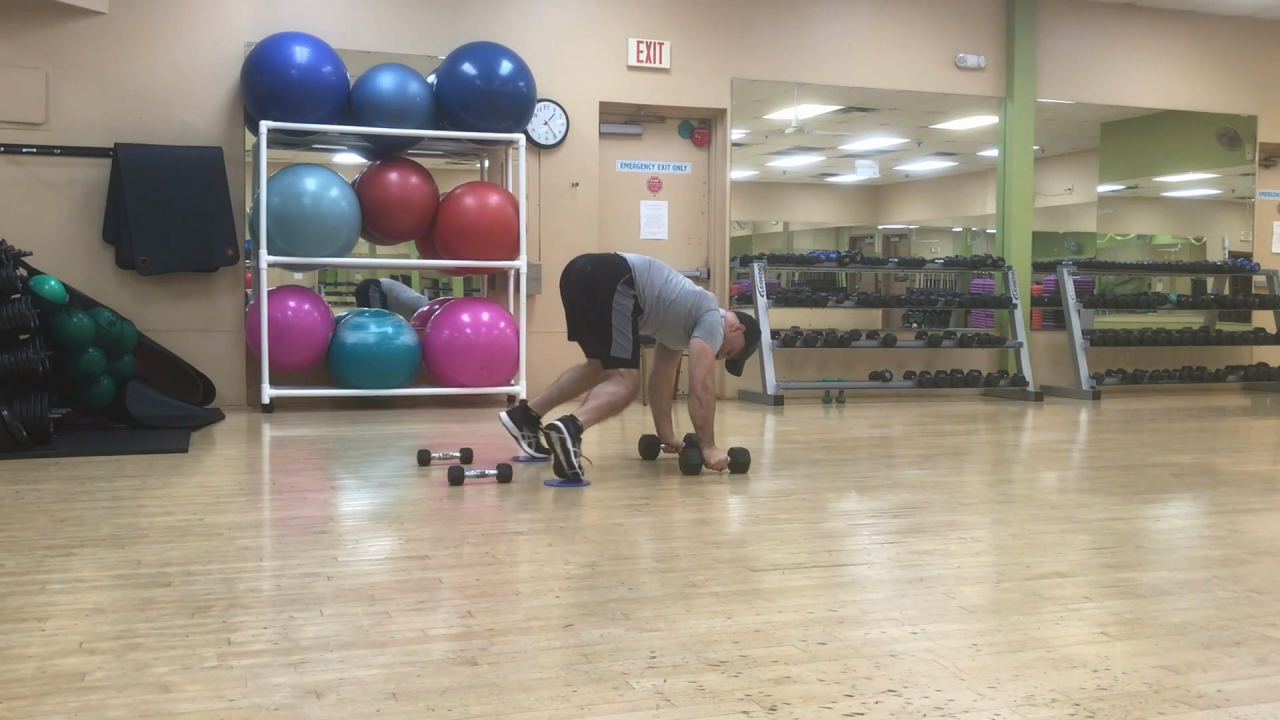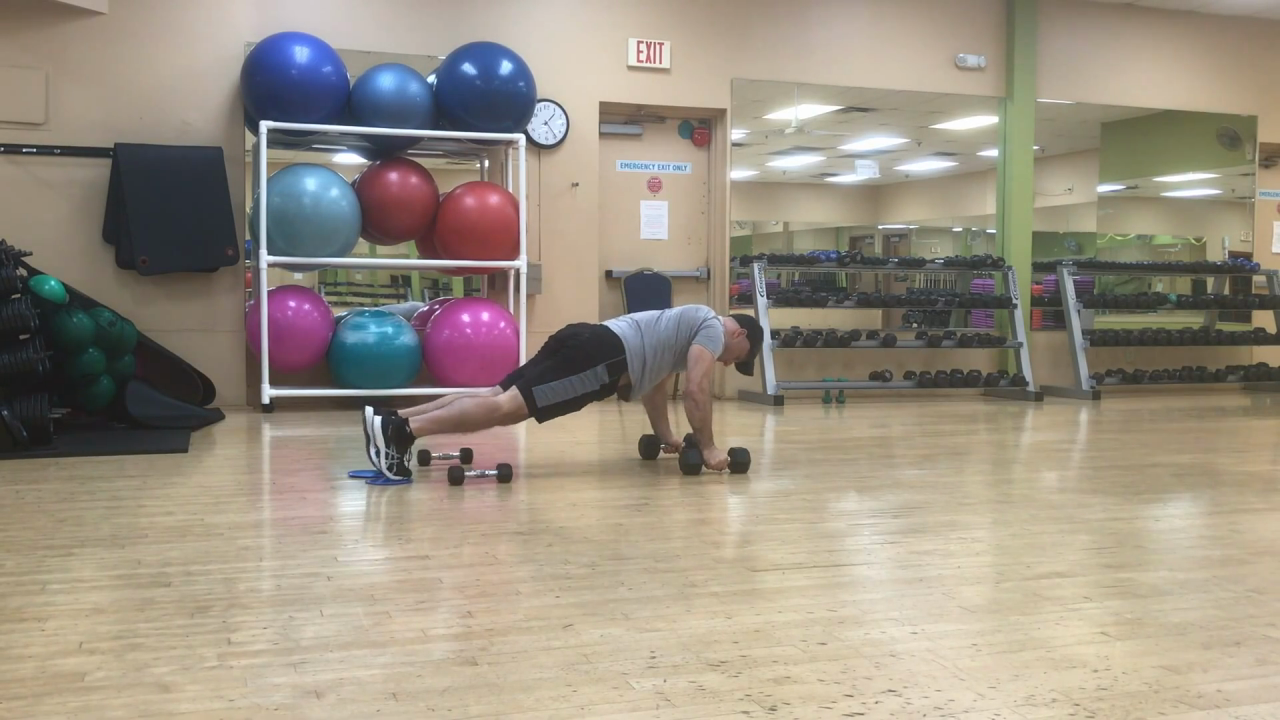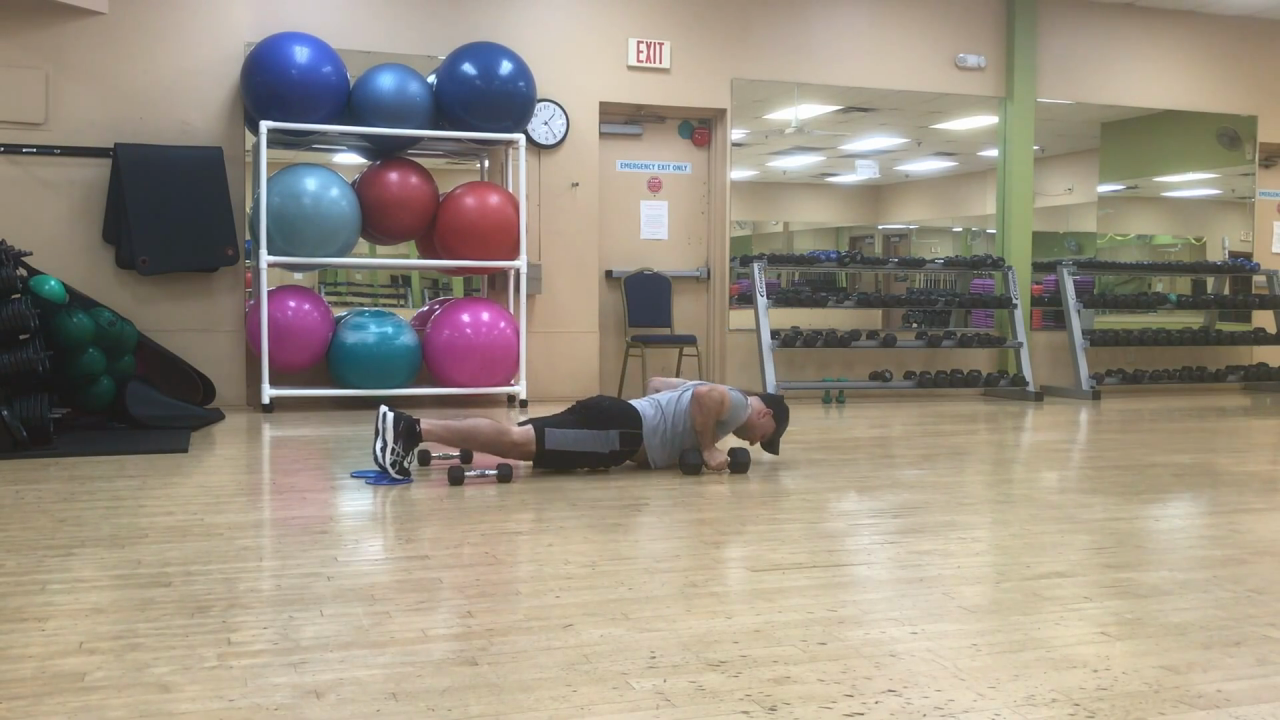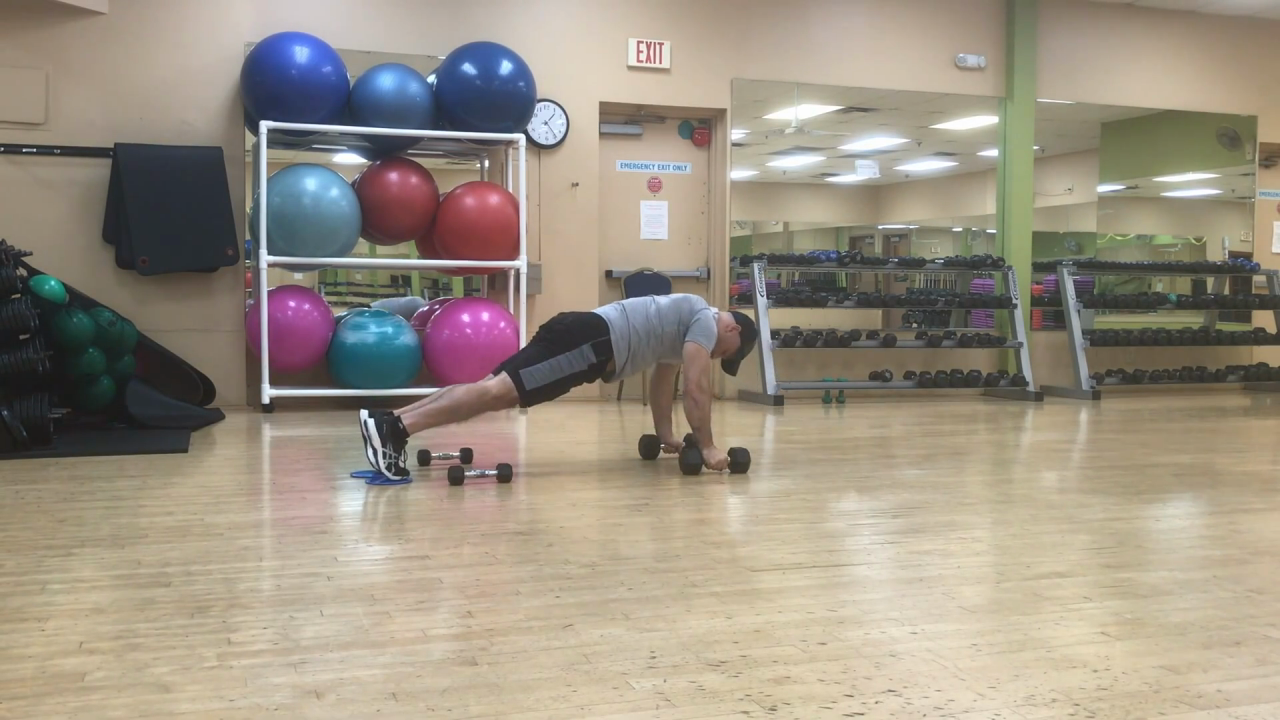
dt=1s
person 1, frame 1
left shoulder: (687, 323)
right shoulder: (712, 320)
left elbow: (661, 378)
right elbow: (701, 386)
left wrist: (666, 435)
right wrist: (708, 446)
right hip: (611, 280)
left knee: (602, 367)
right knee: (624, 381)
left ankle: (525, 415)
right ankle: (571, 427)
person 1, frame 2
left shoulder: (692, 325)
right shoulder: (713, 329)
left elbow: (654, 379)
right elbow: (696, 390)
left wrist: (666, 436)
right wrist: (707, 448)
left hip: (587, 343)
right hip: (603, 356)
left knee: (497, 396)
right knee: (508, 406)
left ankle: (393, 419)
right ankle: (402, 430)
person 1, frame 3
left shoulder: (721, 397)
right shoulder: (739, 407)
left elbow: (656, 382)
right elbow: (704, 395)
left wrist: (673, 435)
right wrist: (706, 449)
left hip: (617, 420)
right hip: (622, 431)
left knee: (514, 436)
right knee: (517, 441)
left ankle: (408, 425)
right ankle: (412, 429)
person 1, frame 4
left shoulder: (686, 324)
right shoulder: (706, 322)
left elbow: (662, 376)
right elbow: (695, 388)
left wrist: (666, 435)
right wrist: (706, 446)
left hip: (588, 337)
right hip: (593, 342)
left knee: (495, 389)
right knee: (498, 391)
left ankle: (390, 421)
right ankle: (396, 428)
